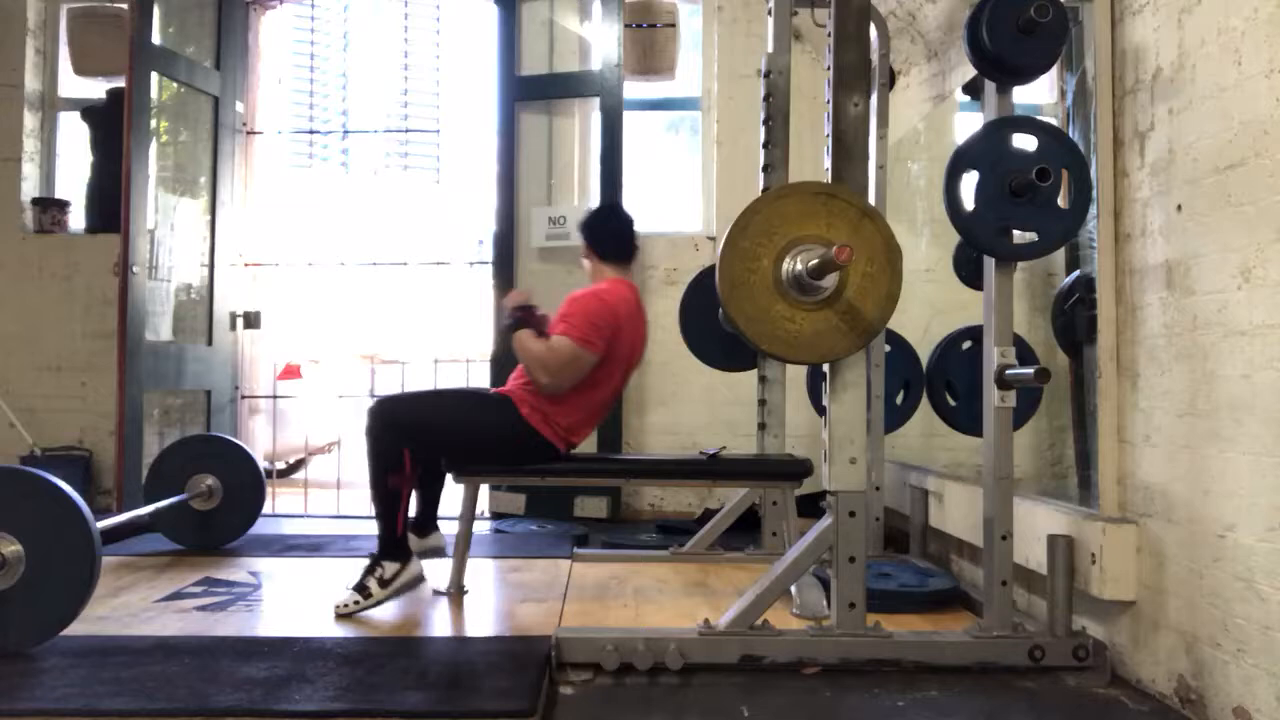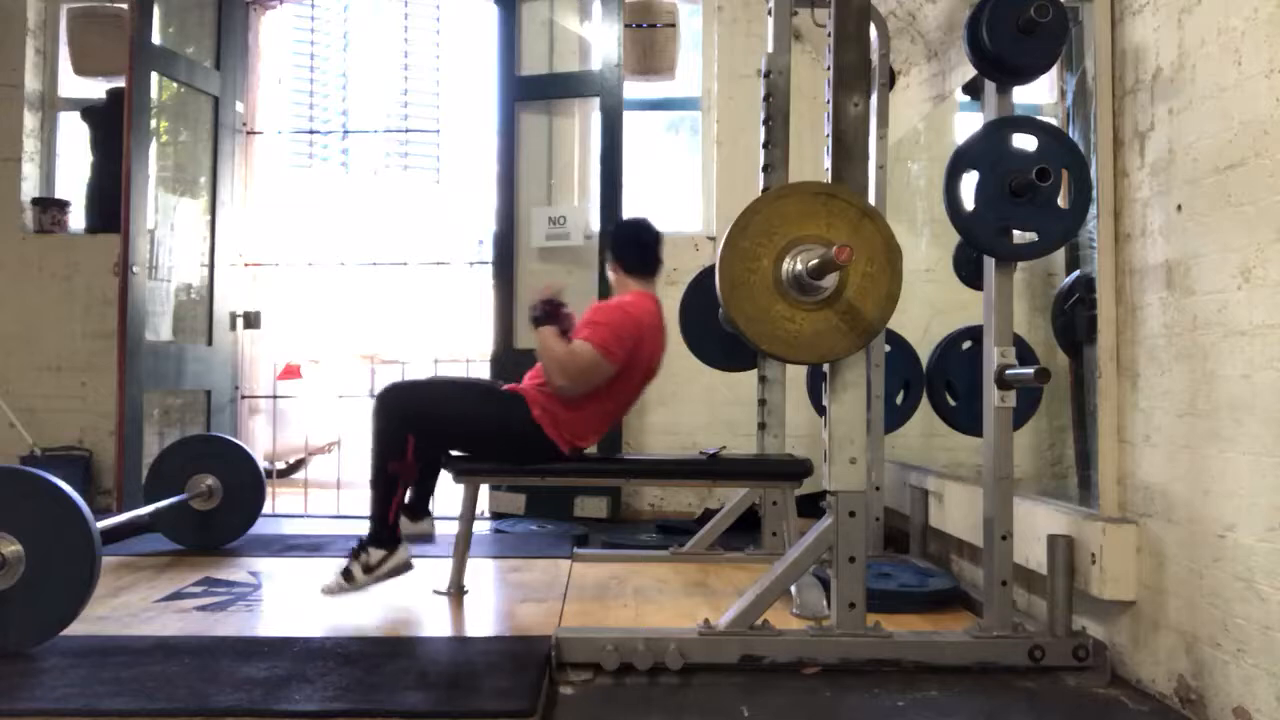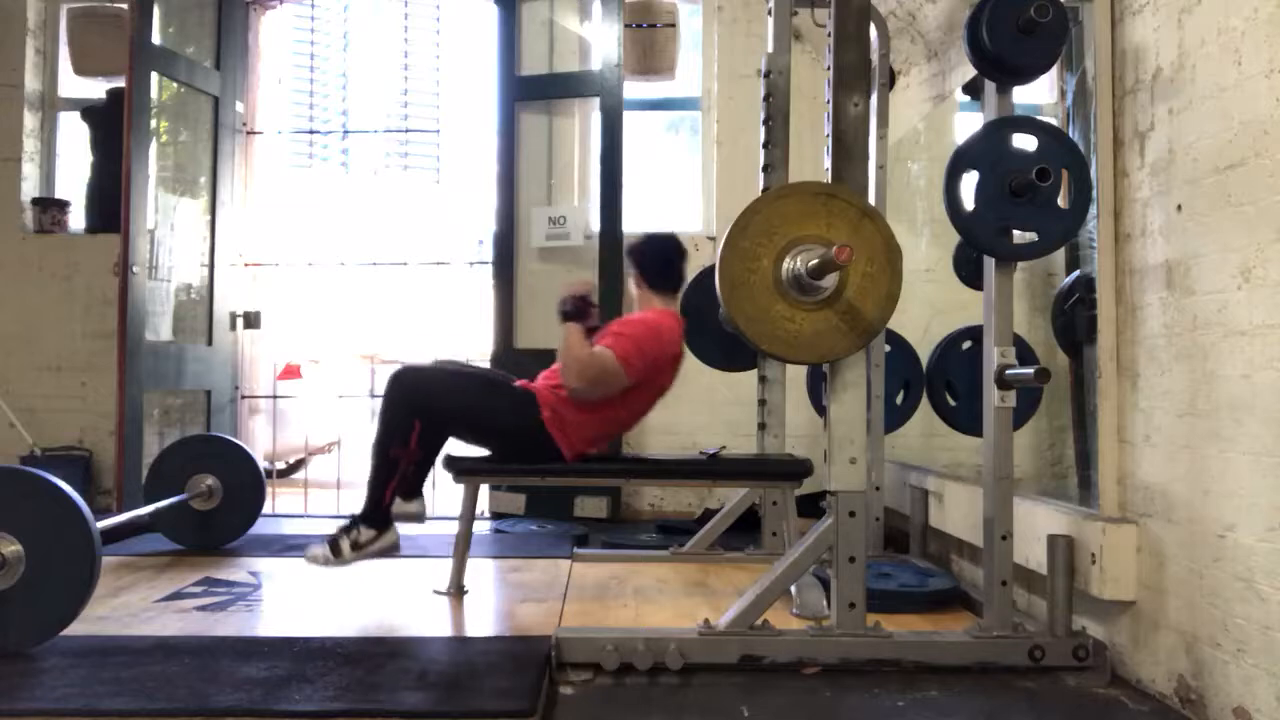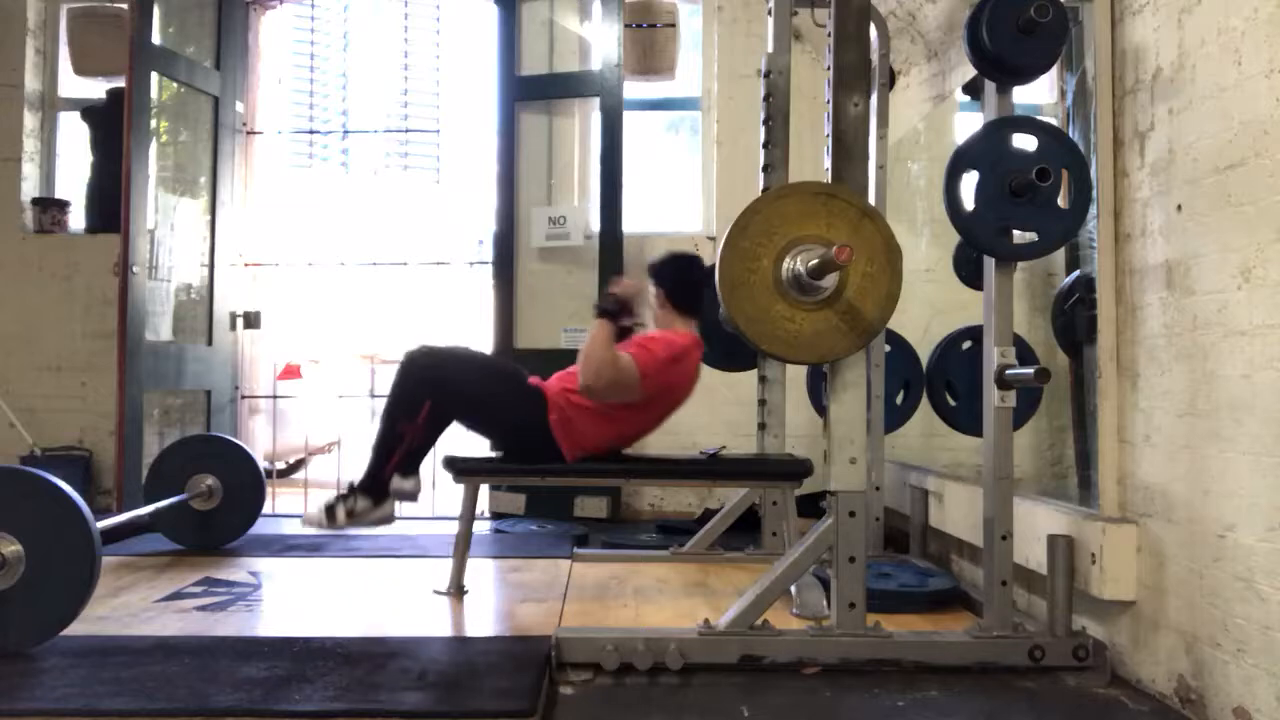
dt=0.1s
person 1, frame 1
left shoulder: (599, 299)
right shoulder: (627, 301)
left elbow: (553, 375)
left wrist: (518, 323)
right wrist: (535, 325)
left hip: (530, 430)
right hip: (537, 427)
left knee: (390, 417)
right knee: (424, 412)
left ankle: (393, 559)
right ankle: (423, 529)
person 1, frame 2
left shoulder: (622, 312)
right shoulder: (647, 314)
left elbow: (568, 379)
left wrist: (544, 319)
right wrist: (561, 323)
left hip: (536, 430)
right hip: (544, 426)
left knee: (397, 403)
right knee: (430, 405)
left ankle: (383, 546)
right ankle: (415, 513)
person 1, frame 3
left shoulder: (647, 327)
right shoulder: (667, 329)
left elbow: (580, 381)
left wrist: (573, 314)
right wrist: (584, 317)
left hip: (542, 430)
right hip: (548, 422)
left knee: (410, 387)
right knee: (435, 388)
left ankle: (375, 524)
right ankle: (406, 493)
person 1, frame 4
left shoulder: (668, 349)
right shoulder: (684, 349)
left elbow: (595, 382)
left wrist: (608, 312)
right wrist: (623, 321)
left hip: (548, 430)
right hip: (556, 423)
left knee: (423, 368)
right knee: (448, 368)
left ankle: (371, 497)
right ankle: (402, 472)
